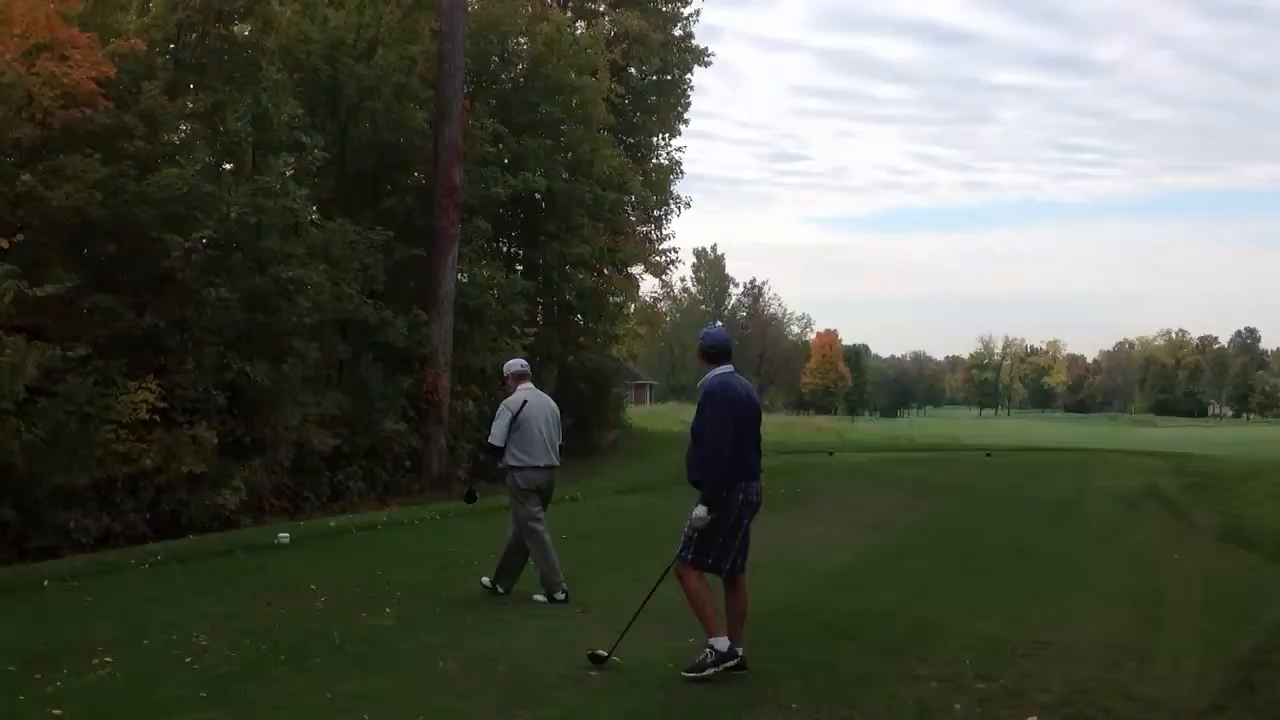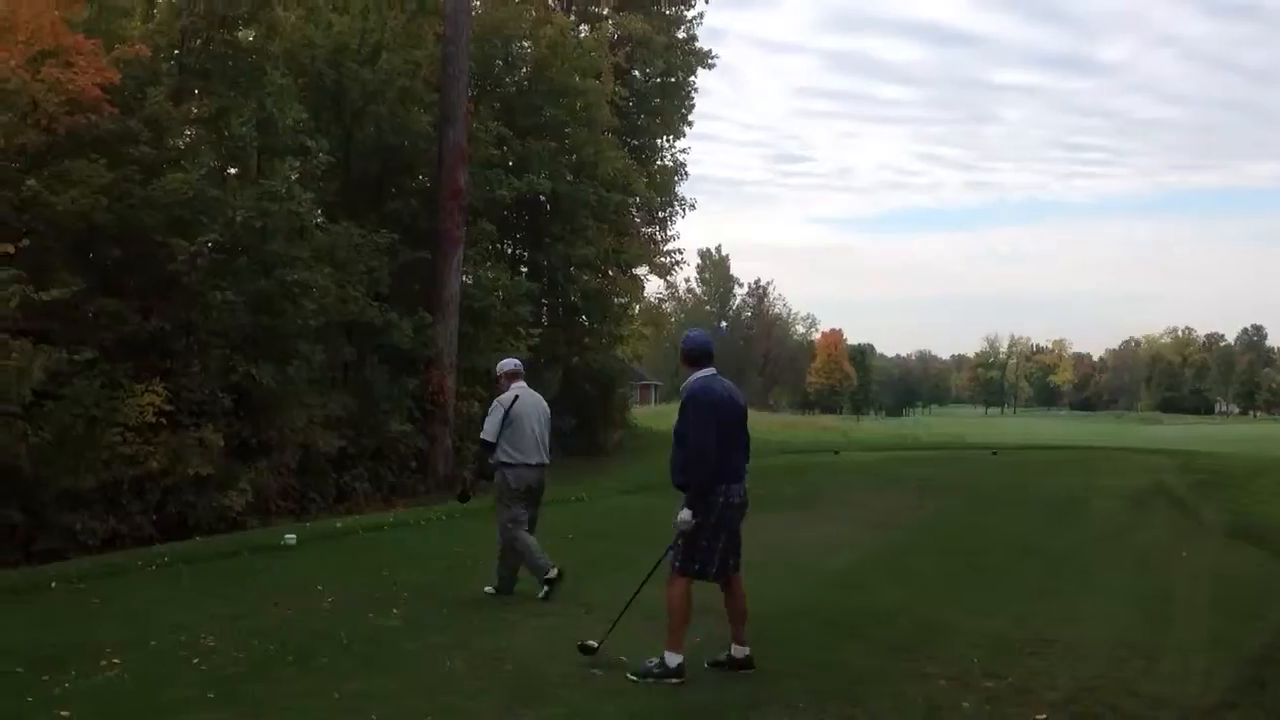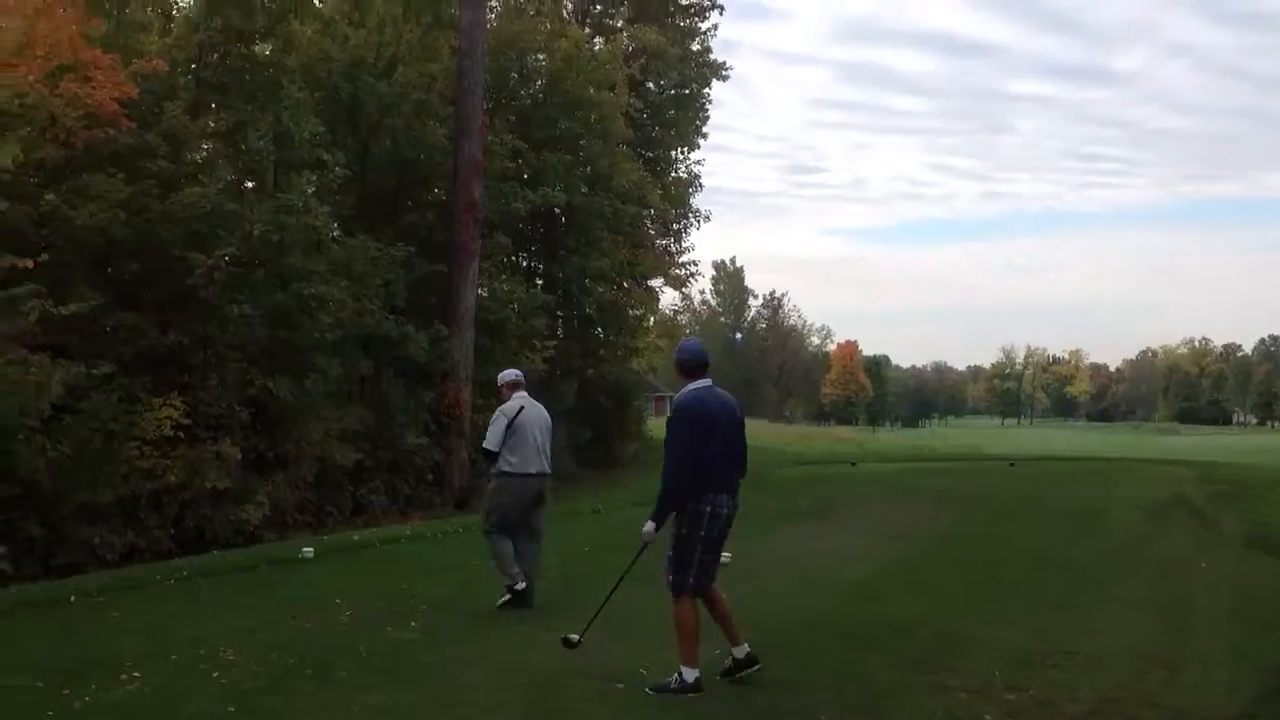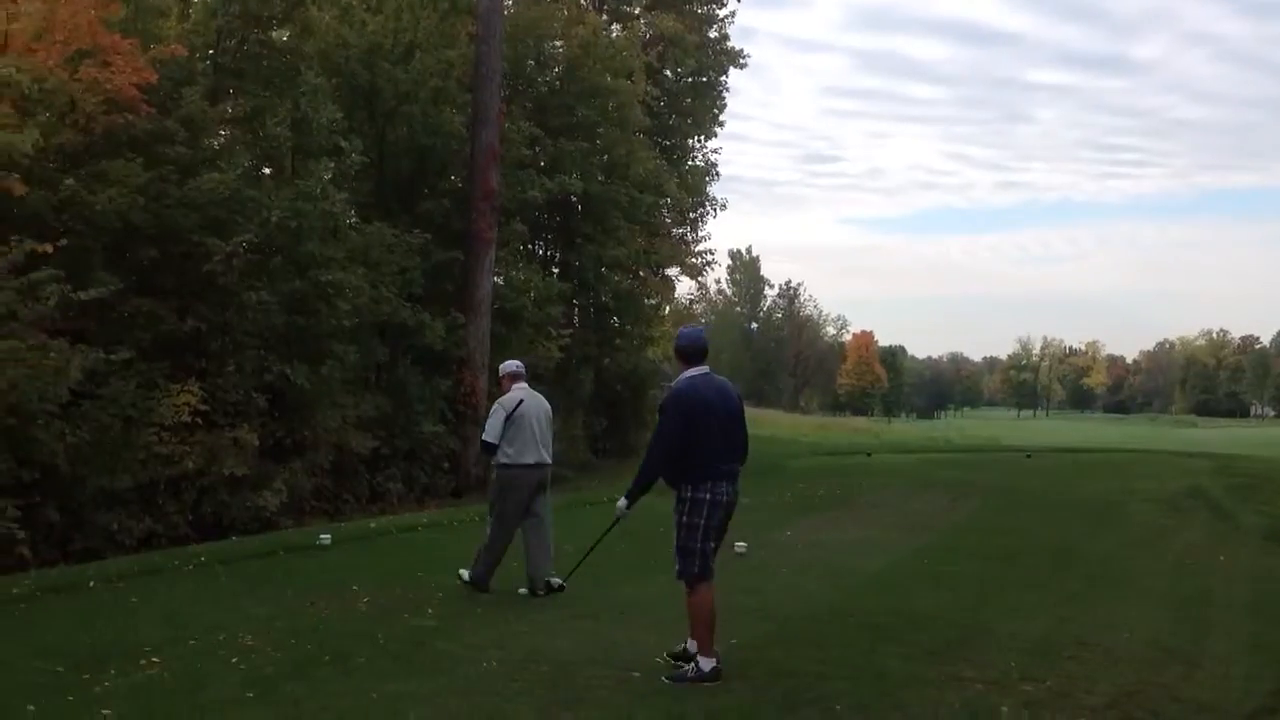
dt=0.2s
person 1, frame 1
left shoulder: (715, 390)
right shoulder: (744, 388)
left elbow: (718, 452)
left wrist: (707, 502)
left hip: (725, 493)
right hip: (746, 489)
left knee: (688, 565)
right knee: (733, 572)
left ankle: (719, 644)
right ankle: (733, 649)
person 1, frame 2
left shoulder: (697, 394)
right shoulder: (731, 391)
left elbow: (701, 455)
left wrist: (690, 505)
left hip: (710, 494)
right hip: (734, 490)
left knee: (680, 572)
right knee: (727, 573)
left ankle: (672, 659)
right ankle: (739, 652)
person 1, frame 3
left shoulder: (685, 406)
right shoulder: (727, 402)
left elbow: (677, 470)
right elbow: (739, 456)
left wrist: (657, 518)
left hip: (697, 505)
right hip: (724, 500)
left knee: (682, 588)
right knee: (701, 582)
left ankle: (688, 674)
right ankle: (741, 652)
person 1, frame 4
left shoulder: (681, 395)
right shoulder: (728, 389)
left elbow: (660, 453)
right elbow: (741, 443)
left wrist: (631, 496)
left hip: (698, 492)
right hip: (726, 488)
left knee: (698, 576)
right knee: (696, 571)
left ankle: (707, 663)
right ankle: (694, 646)
person 2, frame 1
left shoulder: (510, 404)
right shoulder: (549, 403)
left elbow: (495, 446)
right elbow: (557, 443)
left wrist: (505, 456)
left hip: (522, 475)
right hip: (548, 473)
left knee: (533, 530)
right knee: (523, 527)
left ankle: (556, 589)
right ankle: (501, 581)
person 2, frame 2
left shoulder: (503, 401)
right shoulder: (541, 402)
left elbow: (487, 441)
left wrist: (489, 458)
left hip: (512, 472)
right hip: (538, 471)
left knee: (513, 528)
right knee: (521, 526)
left ankle: (547, 571)
right ankle: (504, 583)
person 2, frame 3
left shoulder: (506, 411)
right shoulder: (542, 411)
left elbow: (489, 450)
left wrist: (496, 463)
left hip: (511, 481)
right hip: (539, 480)
left knee: (496, 531)
right knee: (529, 536)
left ankle: (516, 581)
right ankle: (523, 595)
person 2, frame 4
left shoulder: (505, 403)
right shoulder: (543, 402)
left elbow: (489, 444)
left wrist: (499, 454)
left hip: (512, 472)
right hip: (541, 470)
left knee: (500, 526)
right knee: (538, 526)
left ankle: (479, 577)
right ankle: (540, 582)
